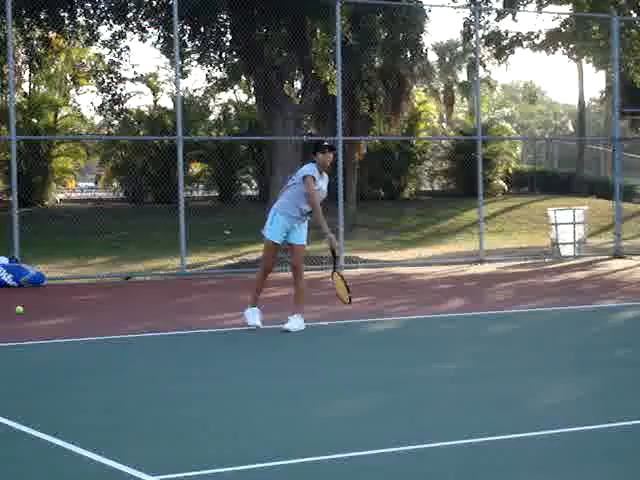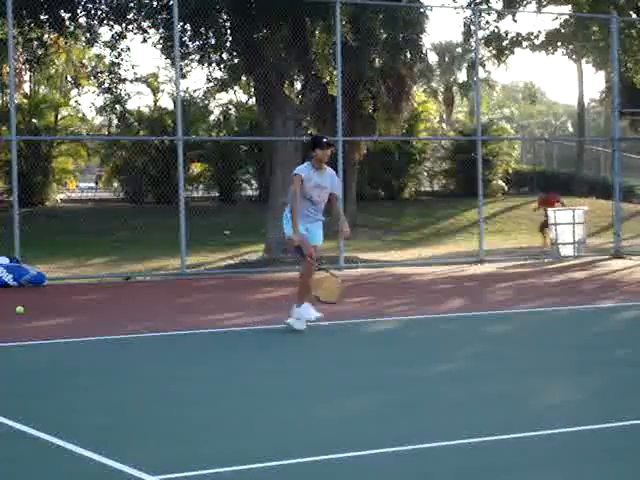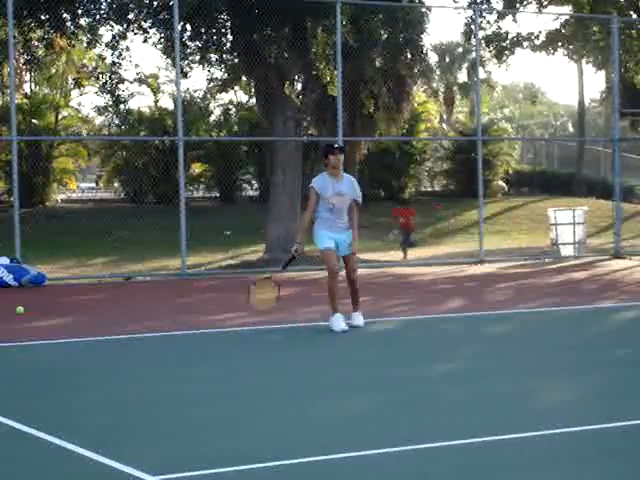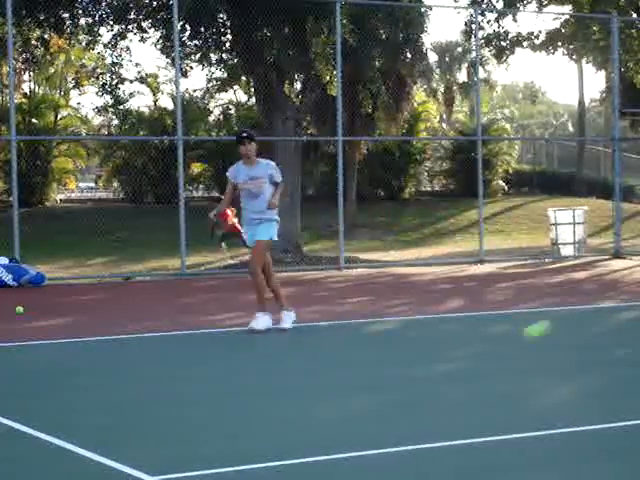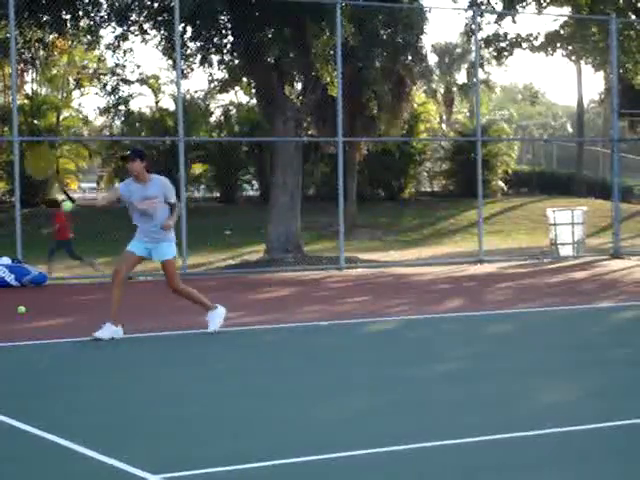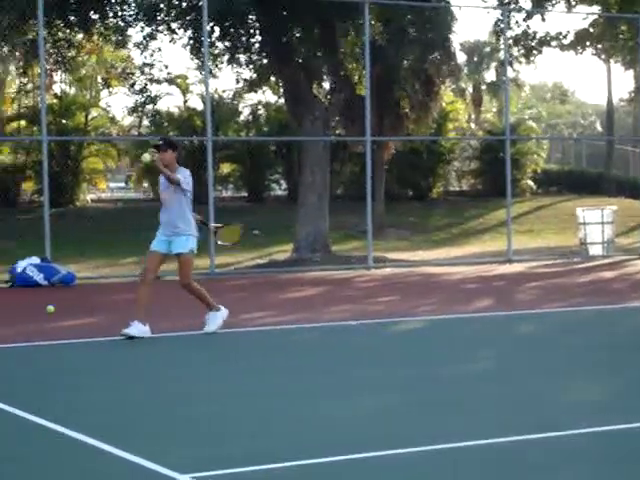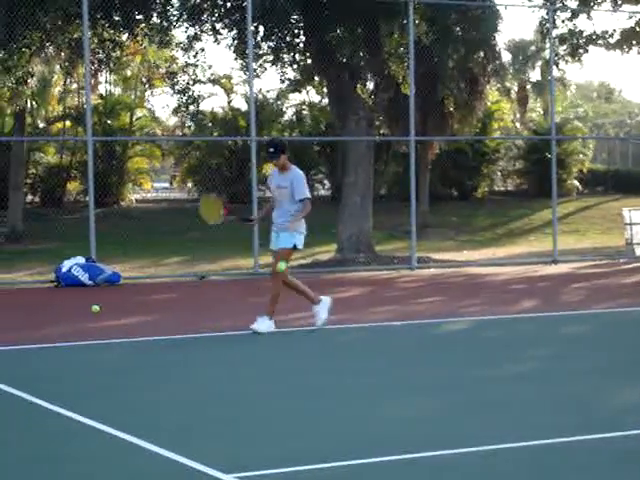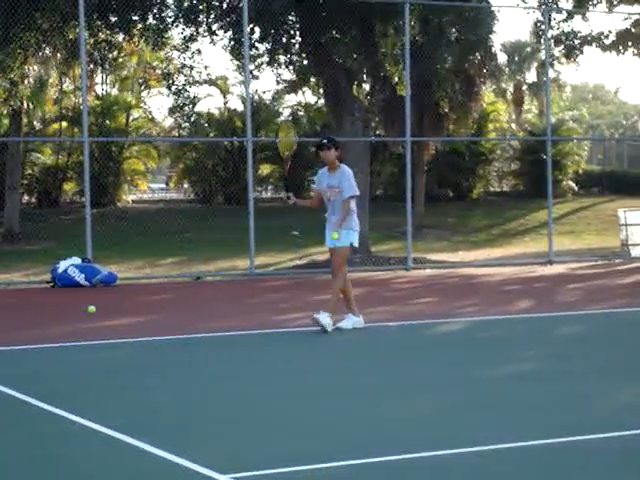
dt=0.7s
person 1, frame 1
left shoulder: (325, 178)
right shoulder: (309, 172)
right elbow: (314, 204)
left wrist: (320, 221)
right wrist: (327, 232)
left hip: (299, 224)
right hip: (280, 218)
left knee: (298, 269)
right knee: (267, 267)
left ankle: (298, 316)
right ankle: (252, 308)
person 1, frame 2
left shoulder: (331, 175)
right shoulder: (301, 172)
left elbow: (334, 203)
right elbow: (294, 202)
left wrist: (343, 223)
right wrist: (295, 230)
left hip: (315, 223)
right hip: (295, 221)
left knee: (310, 269)
right knee: (309, 260)
left ankle: (298, 314)
right ankle: (301, 304)
person 1, frame 3
left shoulder: (351, 182)
right shoulder: (318, 183)
left elbow: (353, 213)
right elbow: (308, 213)
left wrist: (355, 237)
right wrist: (299, 240)
left hip: (345, 234)
right hip: (323, 232)
left knee: (352, 277)
right knee: (334, 270)
left ankle: (356, 312)
right ankle: (335, 314)
person 1, frame 4
left shoulder: (268, 166)
right shoulder: (235, 170)
left elbow: (280, 184)
right elbow: (227, 198)
left wrist: (275, 198)
right wrist: (217, 211)
left hip: (268, 221)
right hip: (249, 224)
left knee: (254, 266)
right knee: (267, 271)
left ankle: (263, 314)
right ankle: (286, 311)
person 1, frame 5
left shoulder: (162, 183)
right shoulder: (126, 186)
left elbow: (175, 206)
right elbow: (103, 200)
left wrist: (171, 220)
left hip: (162, 240)
right hip: (141, 239)
left knee: (175, 286)
right knee: (118, 276)
left ankle: (213, 310)
right ankle: (113, 325)
person 1, frame 6
left shoulder: (184, 174)
right shoulder: (162, 177)
left elbow: (174, 180)
left wrist: (159, 166)
left hip: (184, 234)
right hip: (164, 233)
left knee: (186, 282)
right knee: (146, 276)
left ankle: (216, 310)
right ankle: (141, 324)
person 1, frame 7
left shoulder: (297, 175)
right shoulder: (273, 175)
left elbow: (306, 205)
left wrist: (296, 219)
right wrist: (259, 216)
left hip: (292, 231)
right hip: (277, 229)
left knee: (277, 274)
right knee: (283, 277)
left ankle: (268, 318)
right ankle: (319, 302)
person 1, frame 8
left shoulder: (345, 172)
right shoulder: (321, 175)
left elbow: (348, 204)
right elbow: (316, 202)
left wrist: (339, 224)
right wrist: (296, 200)
left hip: (346, 227)
right hip: (331, 227)
left knee: (338, 270)
right knee: (340, 272)
left ankle: (329, 315)
right ankle: (354, 315)
